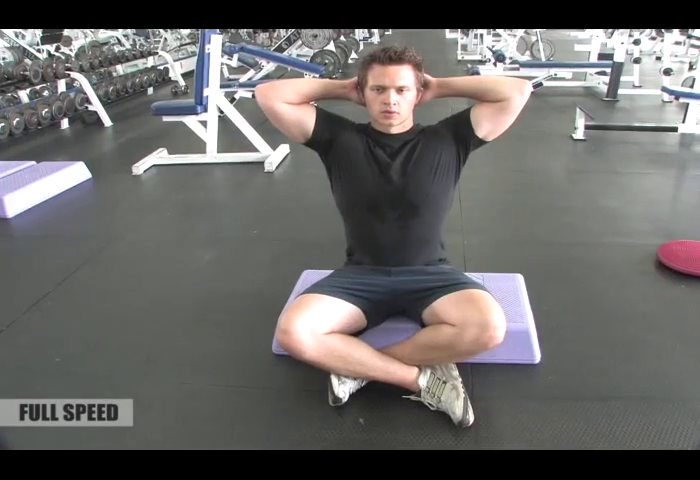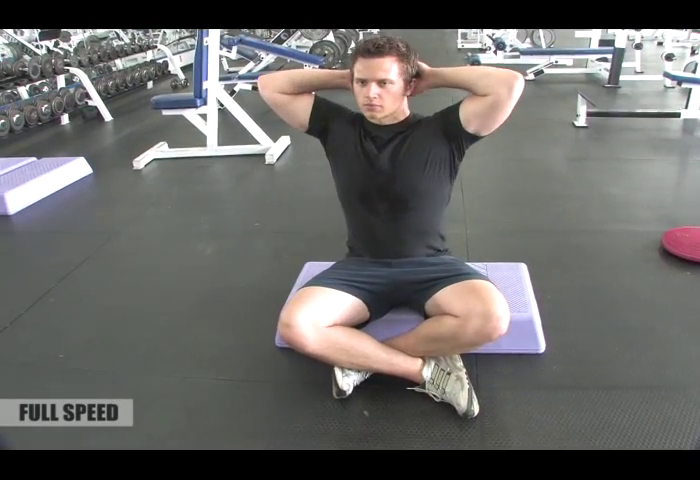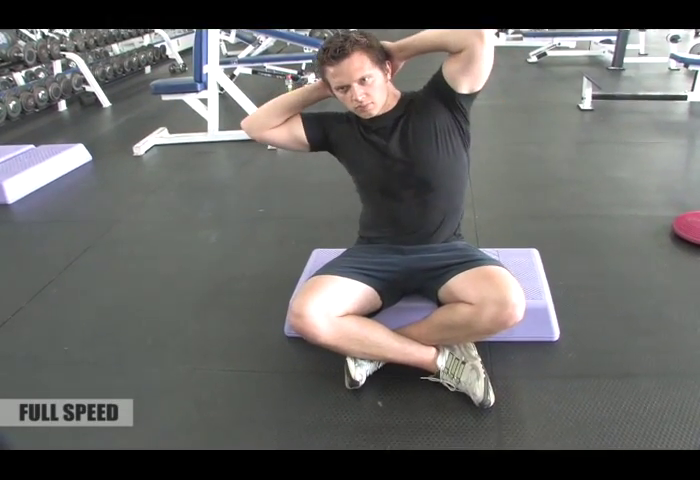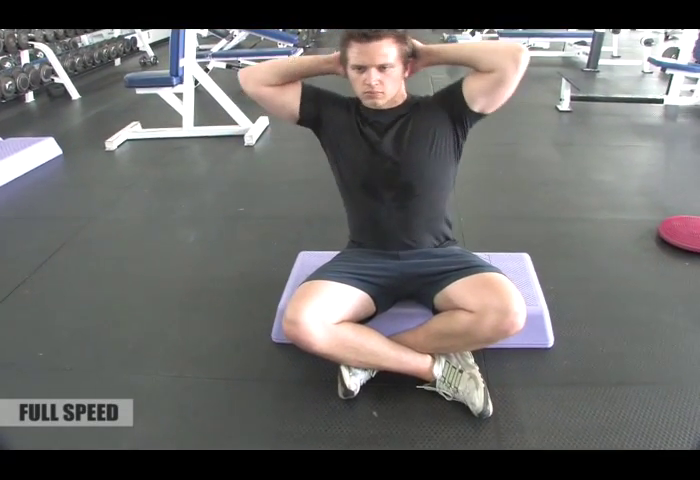
dt=0.7s
person 1, frame 1
left shoulder: (448, 139)
right shoulder: (339, 138)
left elbow: (518, 91)
right elbow: (268, 96)
left wrist: (441, 86)
right wrist: (340, 87)
left hip: (429, 275)
right hip: (361, 275)
left knee: (489, 327)
right knee: (293, 332)
left ankle: (358, 365)
right ankle: (422, 379)
person 1, frame 2
left shoulder: (443, 132)
right shoulder: (337, 126)
left elbow: (509, 86)
right elbow: (270, 86)
left wrist: (434, 76)
right wrist: (340, 78)
left hip: (430, 265)
right hip: (362, 267)
left knee: (492, 318)
right knee: (295, 326)
left ankle: (358, 356)
right ankle: (426, 370)
person 1, frame 3
left shoulder: (441, 104)
right shoulder: (338, 129)
left elbow: (479, 35)
right elbow: (256, 127)
left wrist: (402, 48)
right wrist: (317, 90)
left hip: (443, 251)
right hip: (375, 253)
left knee: (506, 305)
right knee: (306, 316)
left ankle: (373, 347)
right ankle: (439, 360)
person 1, frame 4
left shoulder: (444, 112)
right shoulder: (332, 114)
left elbow: (513, 59)
right elbow: (252, 80)
left wrist: (430, 53)
right wrist: (329, 62)
left hip: (436, 256)
right hip: (366, 258)
left knee: (507, 313)
right knee: (300, 323)
left ankle: (365, 353)
right ankle: (435, 367)
